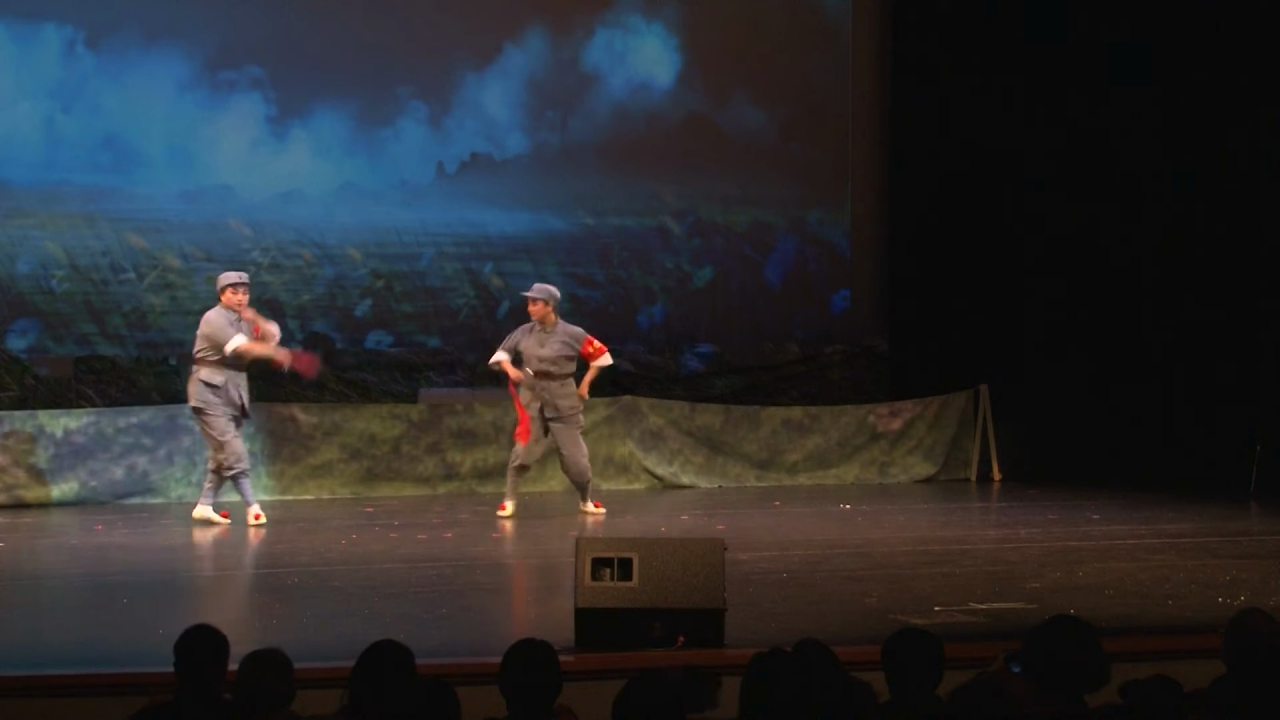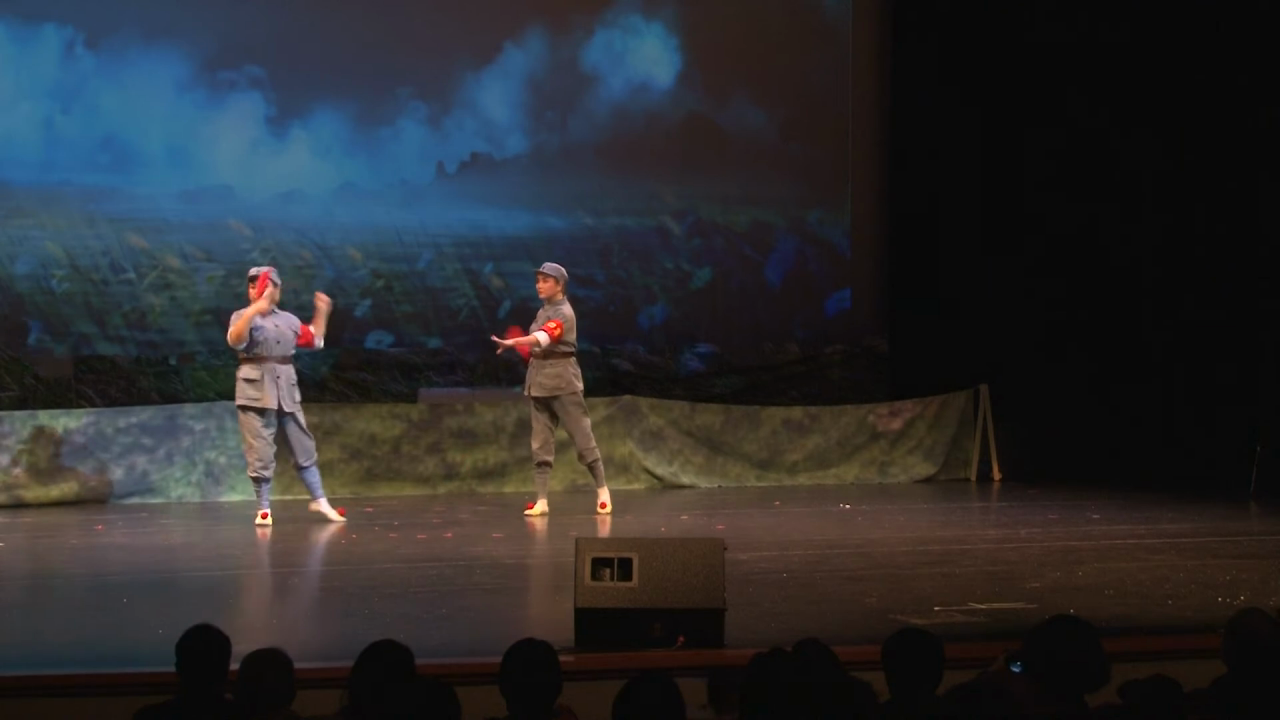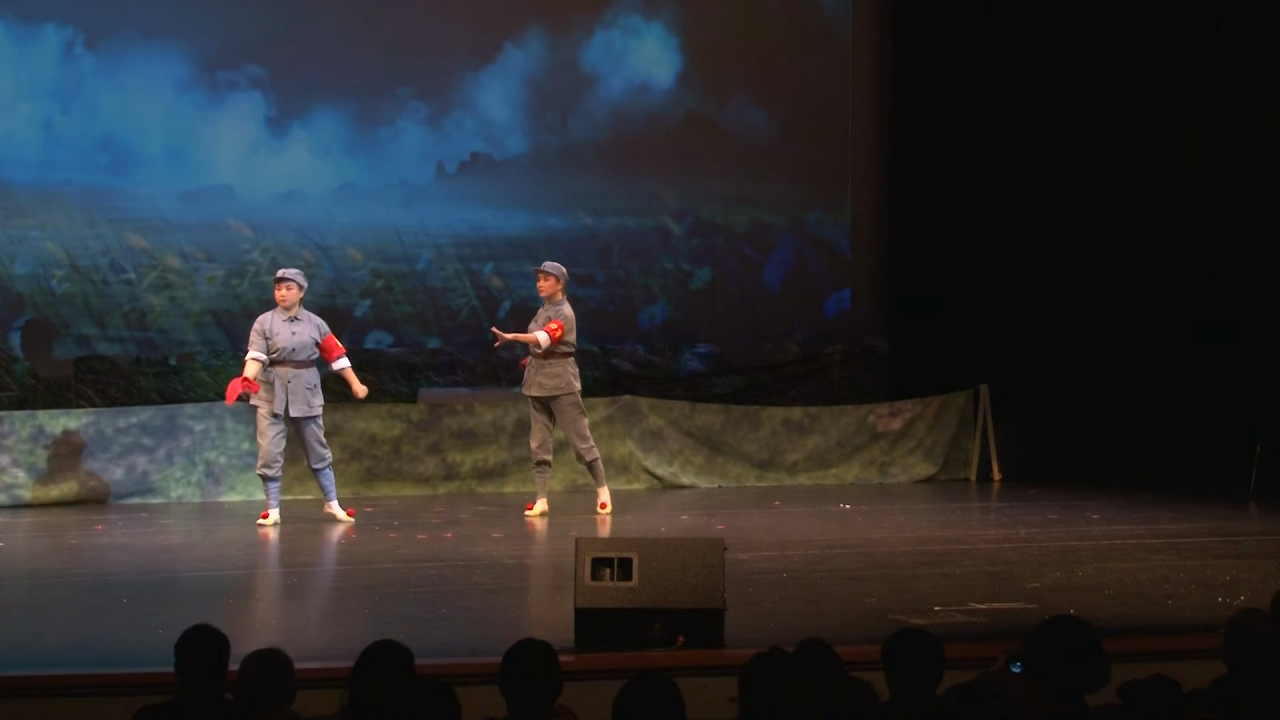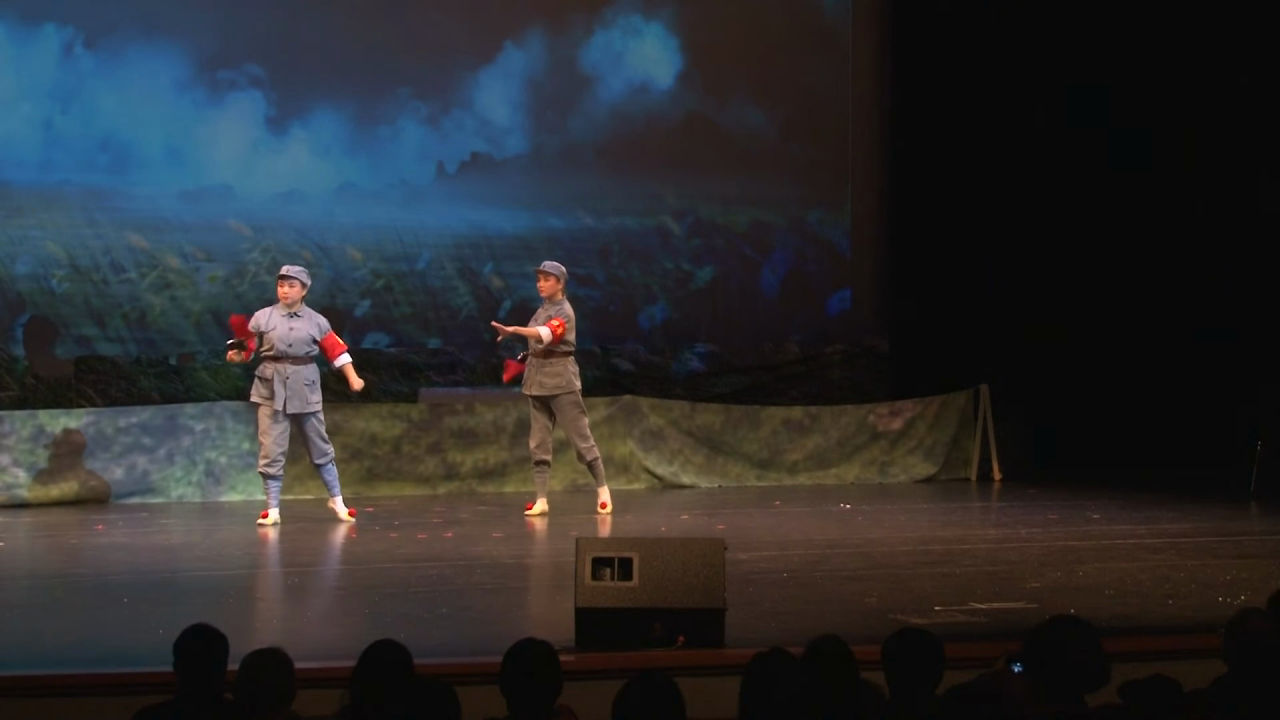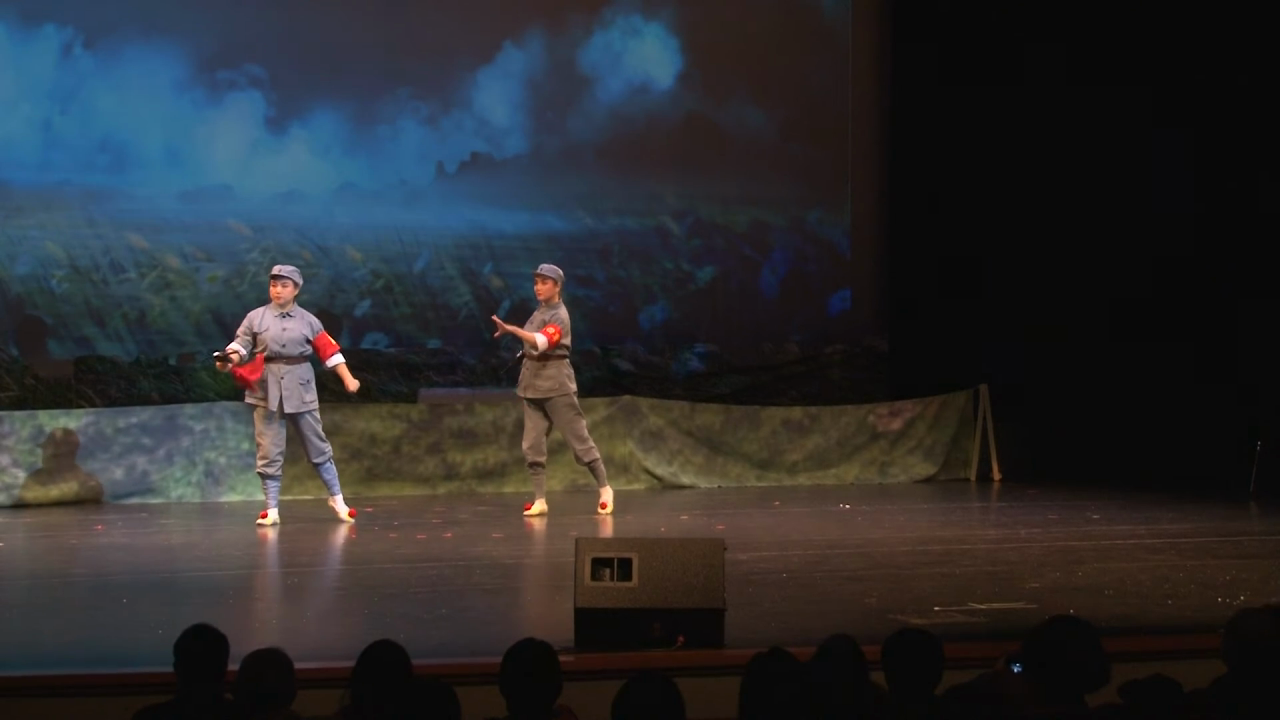
dt=0.3s
person 1, frame 1
left shoulder: (246, 321)
right shoulder: (213, 319)
left elbow: (273, 335)
right elbow: (237, 347)
left wrist: (257, 321)
right wrist: (275, 354)
left hip: (232, 393)
right hip: (209, 392)
left knee: (223, 454)
right knee: (232, 451)
left ankle: (204, 506)
right ankle: (251, 507)
person 1, frame 2
left shoulder: (288, 319)
right shoulder: (242, 317)
left elbow: (314, 340)
right elbow: (234, 339)
left wrist: (321, 311)
right wrist: (253, 312)
left hip: (285, 388)
right hip: (255, 388)
left knee: (304, 447)
right knee: (260, 452)
left ankle: (320, 501)
right ankle: (263, 509)
person 1, frame 3
left shoulder: (315, 324)
right shoulder: (264, 322)
left elbow: (335, 355)
right elbow: (256, 357)
left wrist: (355, 383)
right wrist: (247, 378)
left hip: (306, 391)
right hip: (271, 392)
left knee: (317, 449)
right knee: (269, 451)
left ankle: (332, 504)
right ankle: (272, 509)
person 1, frame 4
left shoulder: (316, 321)
right shoulder: (262, 317)
left elbow: (337, 351)
right elbow: (247, 347)
left wrist: (353, 377)
right wrist: (237, 355)
left hip: (305, 387)
right hip: (271, 389)
left knee: (320, 445)
right knee: (271, 450)
left ankle: (336, 499)
right ankle: (272, 509)
person 1, frame 5
left shoulder: (308, 320)
right shoulder: (255, 317)
left elbow: (329, 351)
right elbow: (240, 348)
left wrist: (348, 378)
right wrist: (227, 362)
left hip: (300, 387)
right hip: (266, 388)
left knee: (317, 444)
right knee: (269, 450)
left ankle: (336, 498)
right ankle: (271, 509)
person 2, frame 1
left shoulder: (572, 333)
right shoulder: (525, 332)
left elbow: (602, 355)
right elbow: (500, 355)
left wrist: (585, 383)
right wrist: (511, 371)
left hip: (563, 401)
right hip: (532, 400)
left knee: (575, 458)
right knee: (523, 451)
left ankle: (586, 501)
right ankle: (509, 500)
person 2, frame 2
left shoulder: (563, 313)
right shoulder: (545, 310)
left elbow: (543, 339)
left wrist: (511, 343)
left hip: (562, 380)
right hip: (538, 381)
left knee: (582, 437)
right knee: (540, 443)
left ankle: (602, 491)
right ankle: (541, 500)
person 2, frame 3
left shoulder: (563, 313)
right shoulder: (543, 310)
left elbow: (545, 338)
left wrist: (512, 337)
right wrist: (531, 359)
left hip: (560, 379)
right hip: (538, 380)
left knee: (580, 437)
right knee: (540, 442)
left ankle: (602, 490)
right ankle: (541, 500)
person 2, frame 4
left shoulder: (564, 311)
right shoulder: (542, 309)
left elbow: (547, 334)
left wrist: (515, 330)
left hip: (561, 379)
right hip: (537, 379)
left knee: (580, 436)
right knee: (539, 442)
left ankle: (602, 490)
right ankle: (541, 500)
person 2, frame 5
left shoulder: (559, 316)
right shoulder: (539, 312)
left elbow: (542, 342)
left wrist: (512, 330)
left hip: (556, 384)
right hip: (533, 385)
left knee: (578, 438)
right knee: (532, 446)
left ankle: (604, 489)
right ankle: (539, 500)
